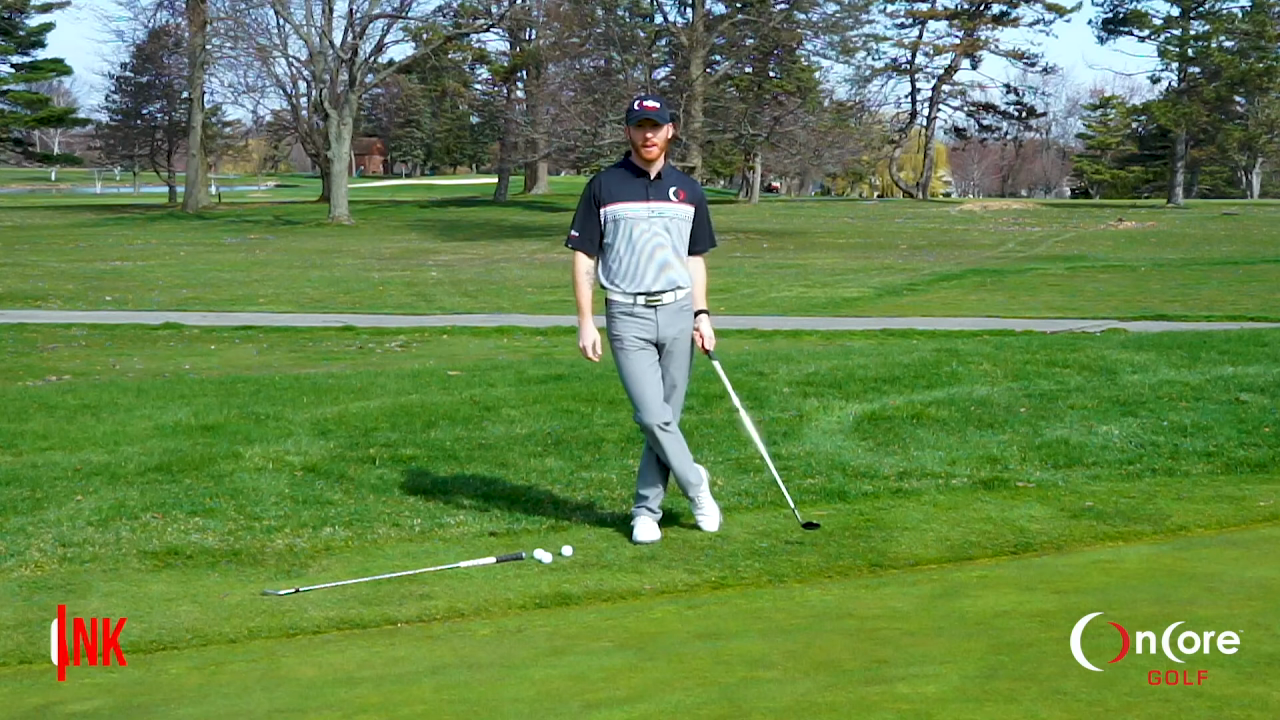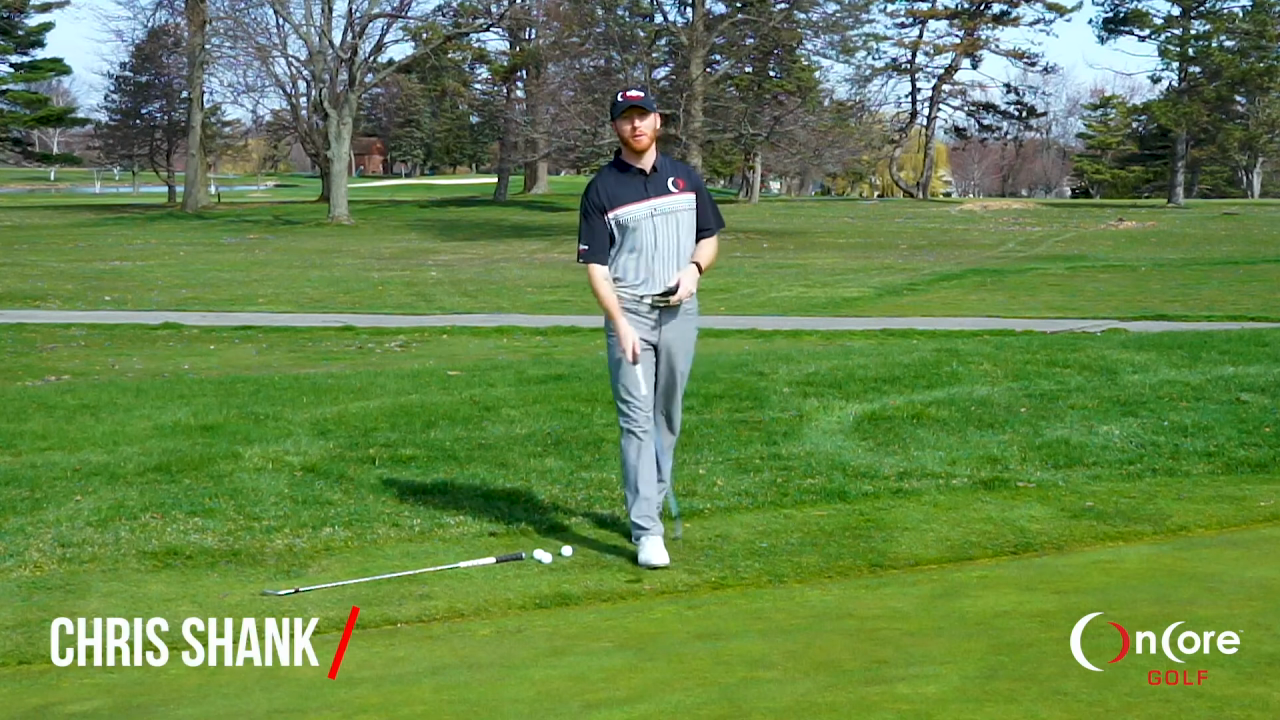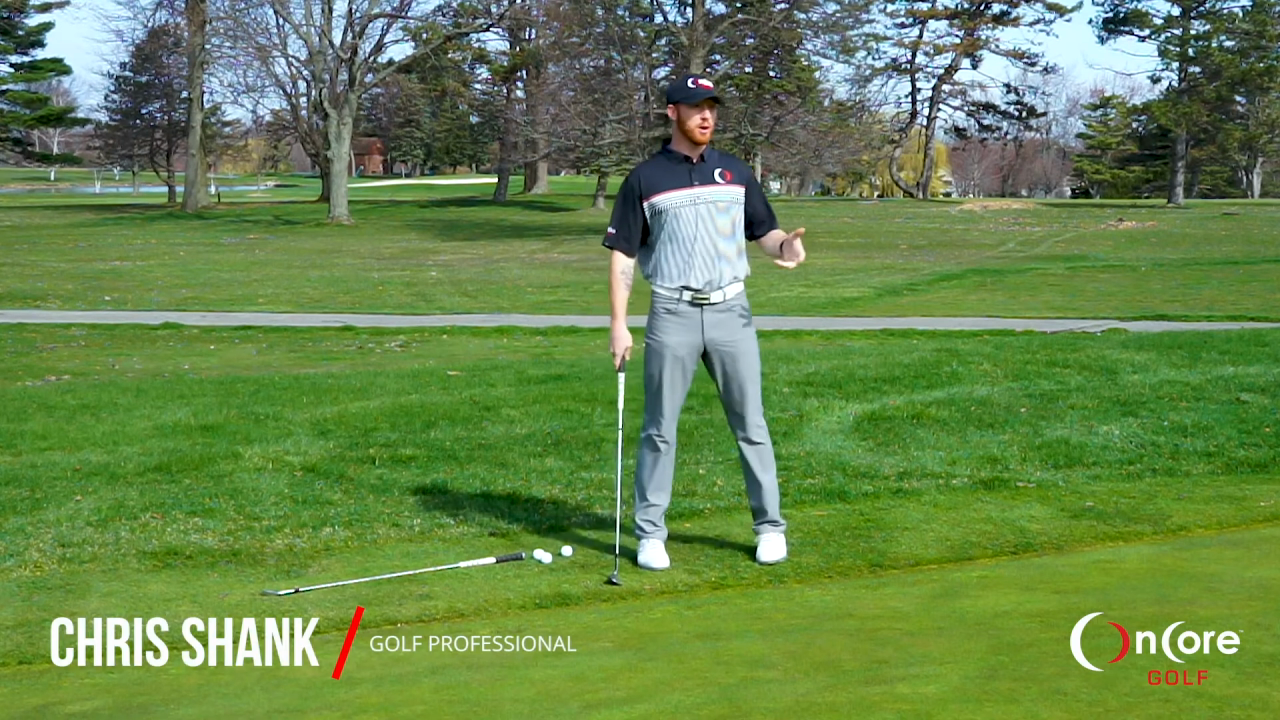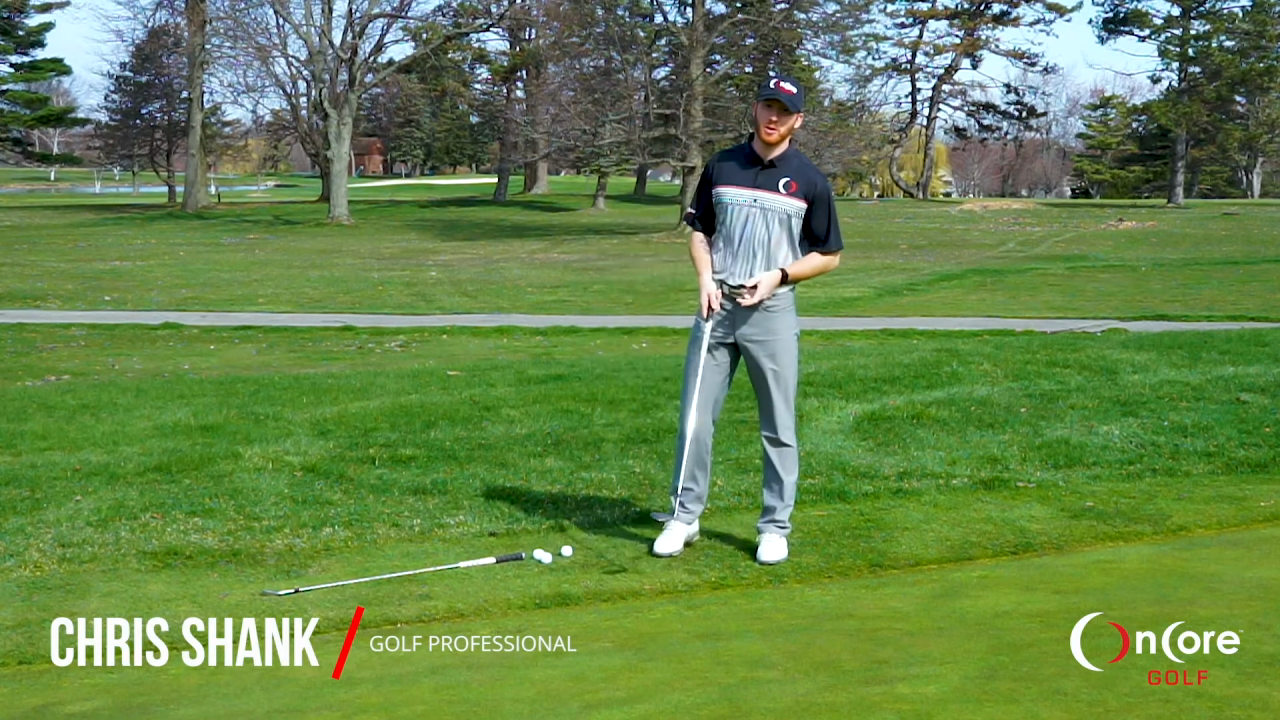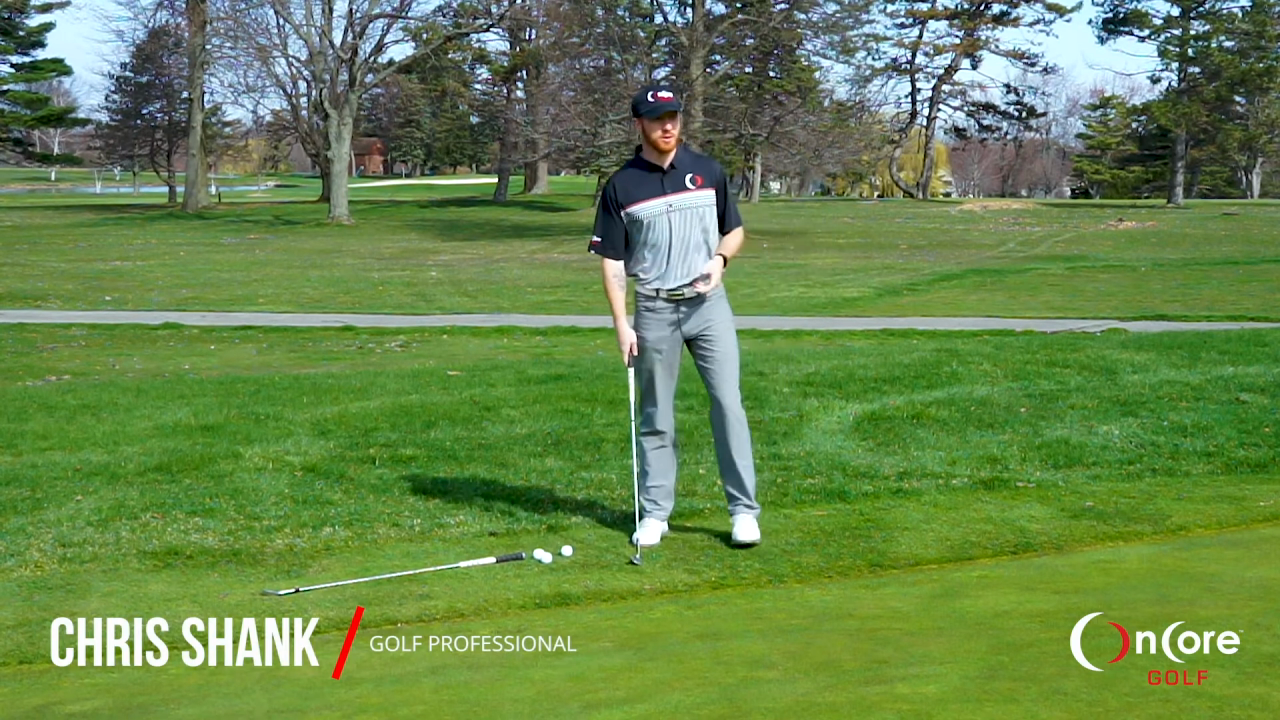
dt=1s
person 1, frame 1
left shoulder: (689, 190)
right shoulder: (603, 186)
left elbow: (695, 258)
right elbow: (583, 257)
left wrist: (702, 314)
right wrist: (586, 322)
left hip: (676, 313)
right hip: (627, 316)
left knee: (667, 416)
right knee: (653, 416)
left ankle: (647, 509)
right ankle: (694, 482)
person 1, frame 2
left shoulder: (686, 177)
right shoulder: (601, 189)
left elbow: (709, 237)
right elbow: (595, 267)
left wrist: (694, 268)
right wrist: (620, 325)
left hip: (679, 313)
right hip: (628, 316)
left knee: (665, 420)
right knee: (636, 421)
left ankle: (646, 510)
right ankle: (648, 531)
person 1, frame 3
left shoulder: (736, 171)
right shoulder: (644, 178)
left elbow: (764, 232)
right elbow: (622, 254)
left wrist: (784, 244)
right wrist: (618, 324)
left hip: (732, 312)
right hip: (672, 315)
left knee: (750, 425)
right knee: (660, 429)
left ankle: (770, 525)
right ankle: (651, 533)
person 1, frame 4
left shoulder: (810, 180)
right shoulder: (720, 166)
left elbow: (828, 255)
right elbow: (700, 232)
left wrist: (778, 275)
right wrist: (705, 278)
left hip: (772, 311)
right hip: (719, 309)
left knee: (777, 426)
right knee: (695, 414)
left ankle: (775, 527)
right ankle: (685, 515)
person 1, frame 5
left shoulder: (709, 172)
right shoulder: (620, 186)
left elbow: (734, 230)
right elbow: (612, 260)
left wrist: (720, 259)
right wrist: (621, 325)
left hip: (707, 304)
right hip: (653, 310)
left knee: (728, 405)
right knee: (655, 417)
left ankle: (743, 508)
right ankle: (655, 512)
